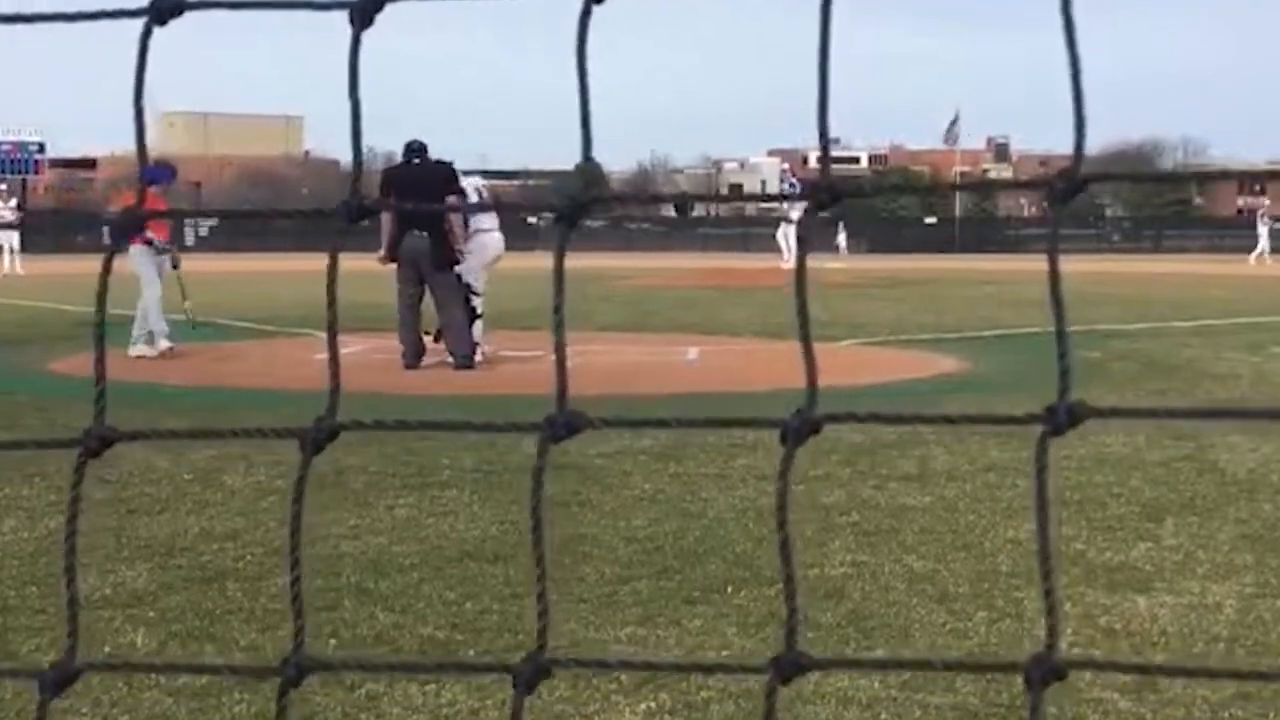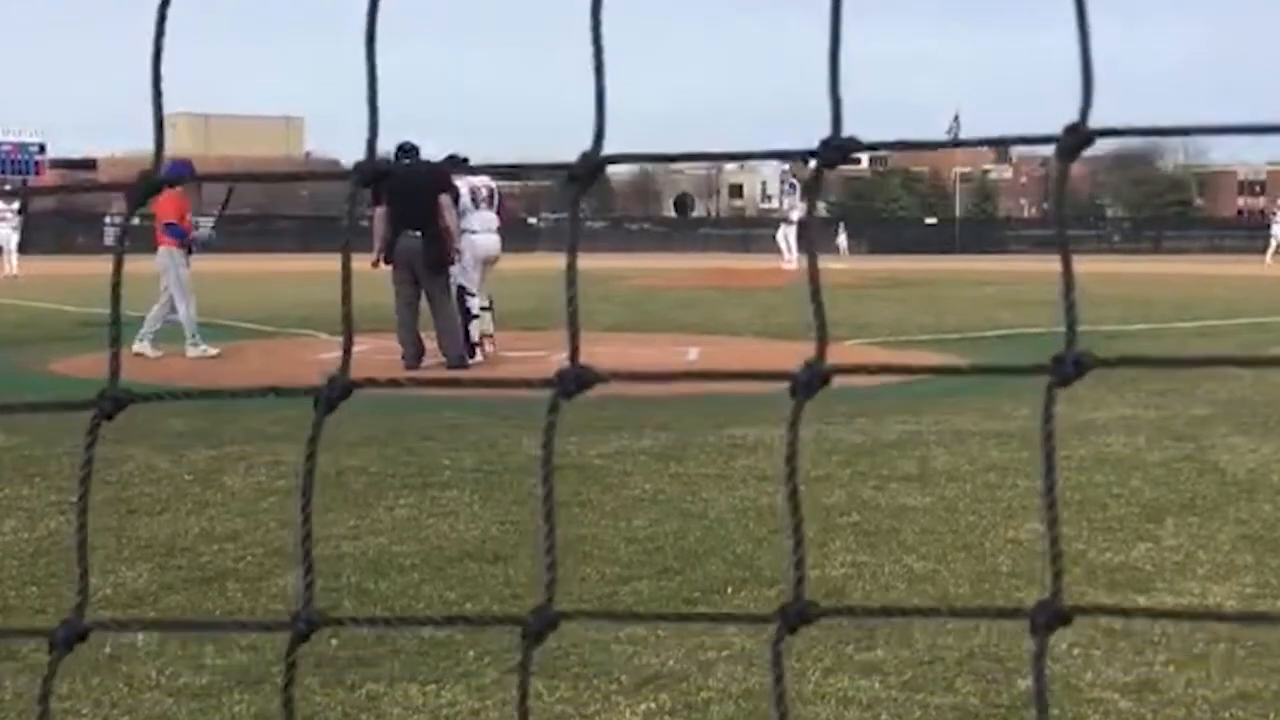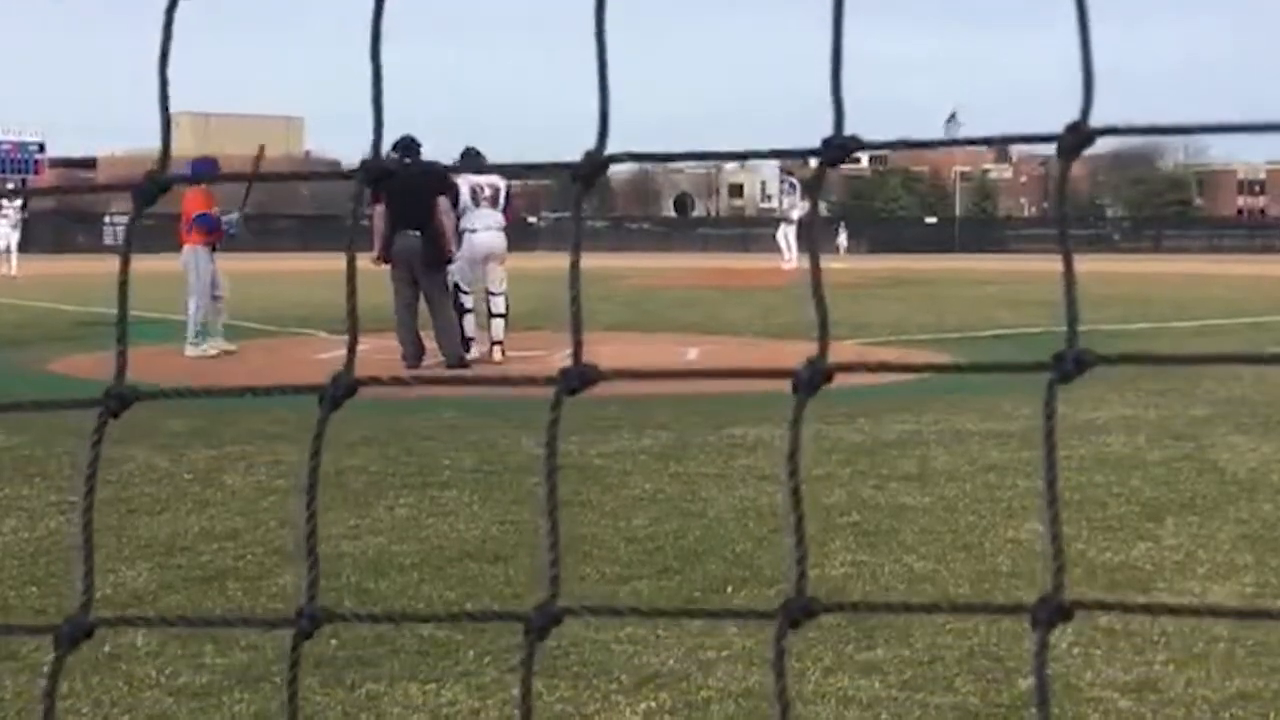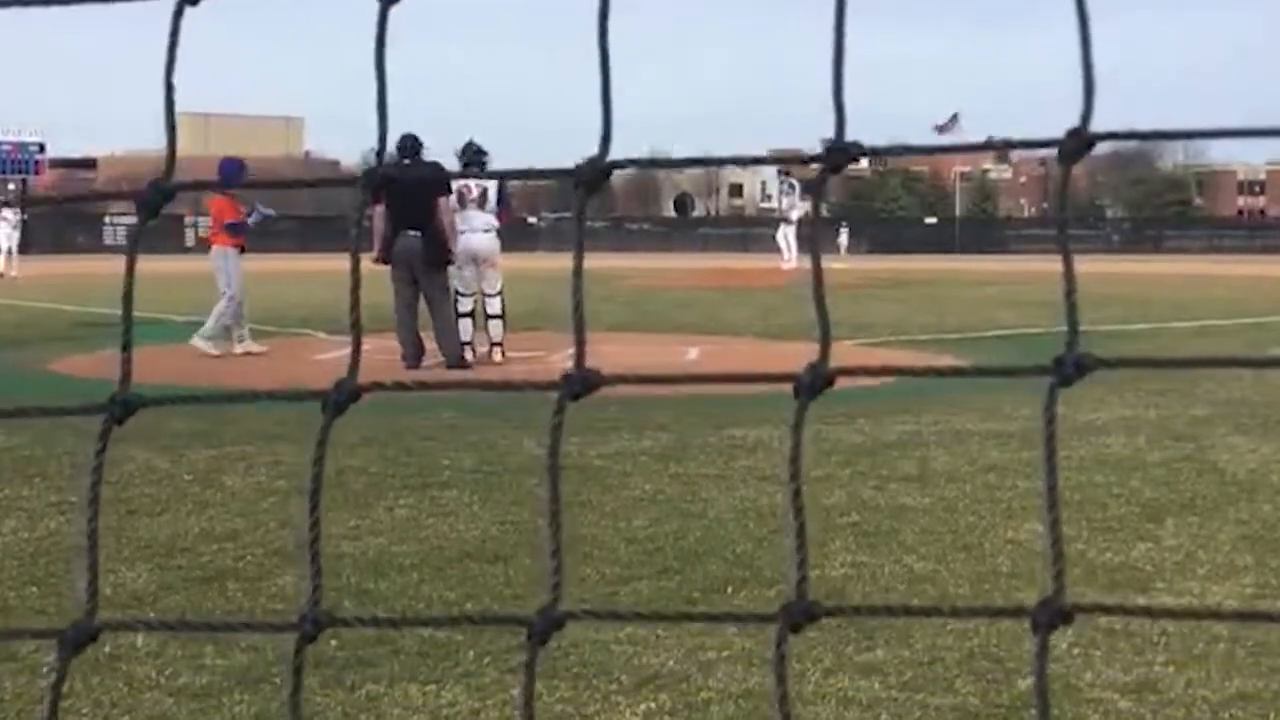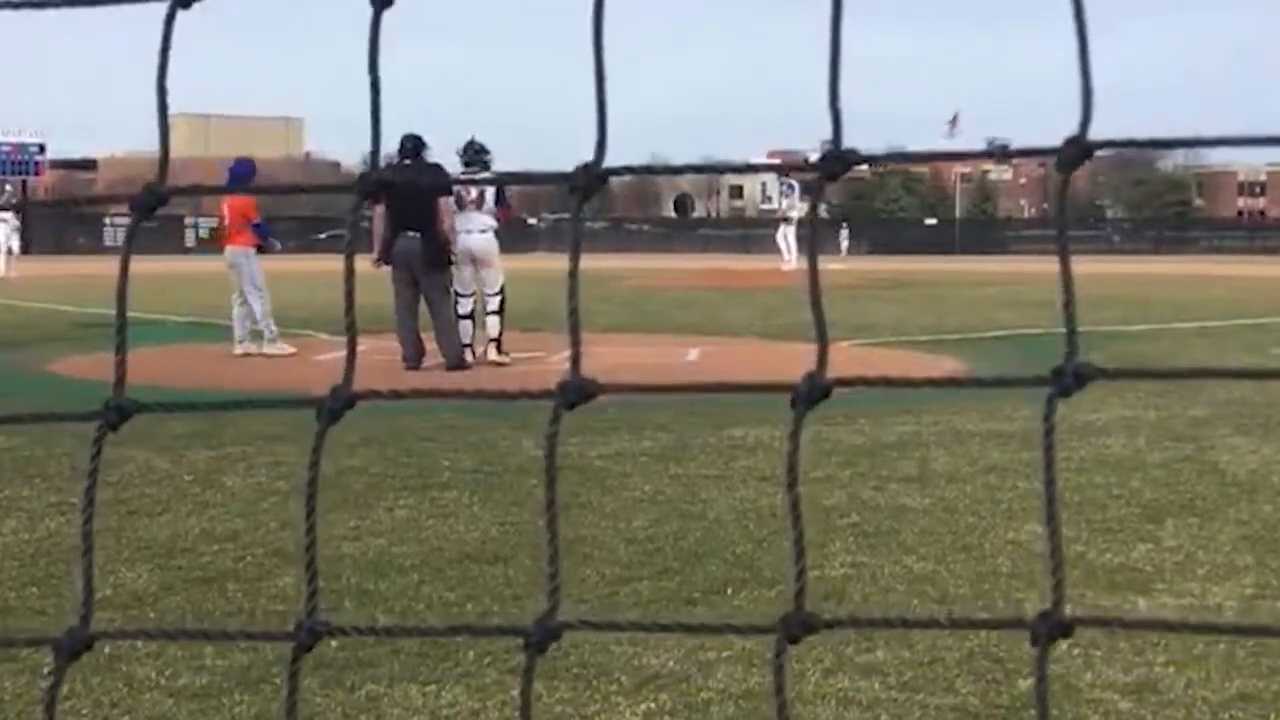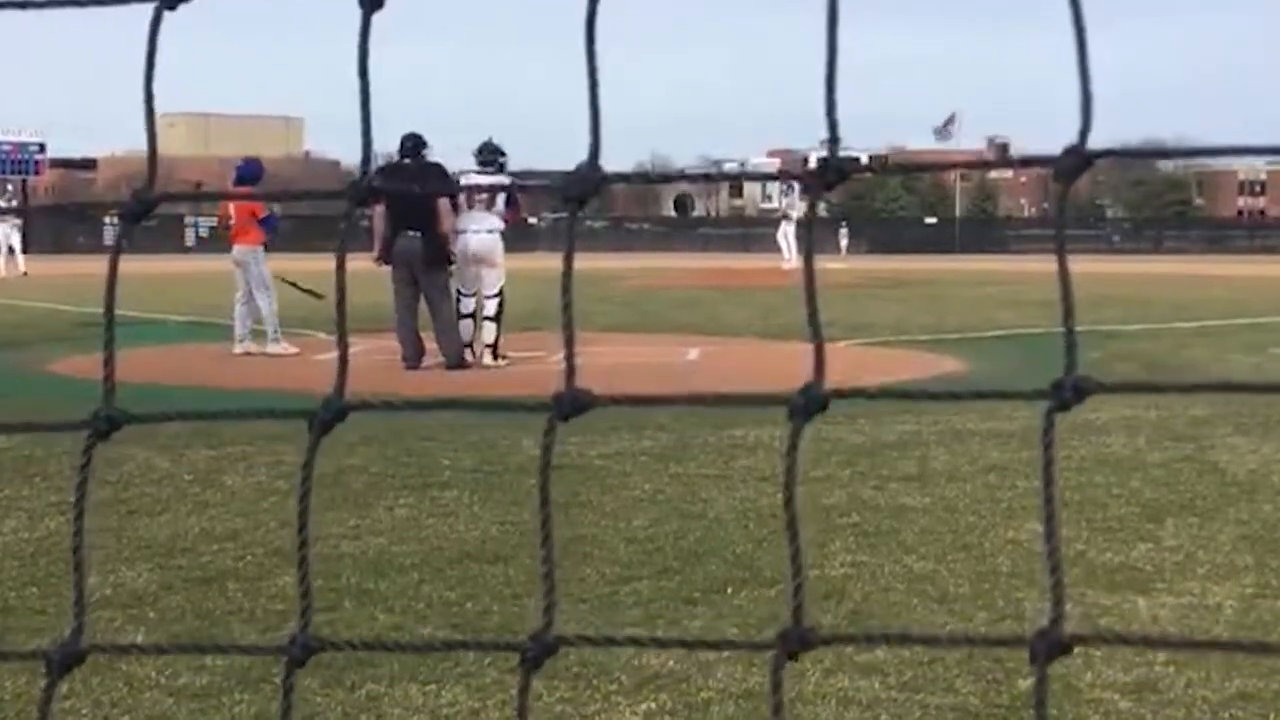
dt=0.4s
person 1, frame 1
left shoulder: (391, 174)
right shoulder: (444, 170)
left elbow: (387, 212)
right elbow: (453, 208)
left wrist: (384, 247)
right wrist: (459, 242)
left hip: (405, 243)
right hip: (434, 243)
left knee: (408, 303)
right knee: (450, 301)
left ankle: (412, 355)
right ankle: (463, 355)
person 1, frame 2
left shoulder: (385, 176)
right shoulder: (435, 171)
left elbow: (380, 215)
right elbow: (446, 207)
left wrist: (377, 250)
right wrist: (456, 241)
left hip: (400, 244)
right hip: (429, 243)
left knee: (405, 304)
right knee: (442, 302)
left ankle: (411, 356)
right ankle: (455, 356)
person 1, frame 3
left shoulder: (385, 174)
right shoulder: (435, 171)
left elbow: (379, 213)
right elbow: (444, 209)
left wrist: (377, 247)
right wrist: (452, 244)
left hip: (398, 243)
right hip: (427, 243)
left knee: (404, 304)
right knee: (440, 302)
left ankle: (412, 356)
right ankle: (454, 355)
person 1, frame 4
left shoulder: (384, 175)
right shoulder: (435, 171)
left elbow: (379, 213)
right elbow: (444, 209)
left wrist: (377, 248)
right wrist: (451, 243)
left hip: (398, 244)
right hip: (427, 243)
left knee: (404, 304)
right knee: (440, 302)
left ankle: (411, 356)
right ankle: (453, 356)
person 1, frame 5
left shoulder: (386, 175)
right shoulder: (435, 172)
left elbow: (379, 214)
right elbow: (444, 209)
left wrist: (377, 249)
right wrist: (451, 243)
left hip: (398, 244)
right hip: (428, 244)
left knee: (405, 305)
right knee: (440, 303)
left ankle: (411, 357)
right ankle: (453, 357)
person 1, frame 6
left shoulder: (385, 174)
right shoulder: (435, 171)
left elbow: (379, 213)
right elbow: (444, 208)
left wrist: (378, 247)
right wrist: (451, 243)
left hip: (398, 244)
right hip: (428, 244)
left knee: (405, 304)
right knee: (441, 302)
left ankle: (411, 357)
right ankle: (453, 356)
person 2, frame 1
right shoulder: (477, 182)
left hip: (480, 240)
right hip: (496, 238)
left knee: (471, 293)
right knee: (469, 288)
left ankle: (473, 348)
right ankle: (475, 342)
person 2, frame 2
left shoulder: (455, 184)
right shoulder: (489, 182)
right elbow: (498, 213)
left hip: (471, 240)
right hip: (494, 239)
left knee: (467, 293)
right knee: (480, 289)
left ankle: (473, 350)
right ankle: (487, 339)
person 2, frame 3
left shoulder: (459, 182)
right shoulder: (500, 181)
right elbow: (506, 214)
left hip: (472, 238)
right hip: (497, 238)
left knee: (462, 290)
right knee: (497, 293)
left ankle: (470, 344)
right ankle: (497, 347)
person 2, frame 4
left shoulder: (452, 183)
right shoulder: (494, 182)
right elbow: (502, 215)
left hip: (462, 240)
right hip: (487, 238)
left knee: (464, 296)
right knee: (493, 294)
left ankle: (466, 349)
right ankle: (496, 349)
person 2, frame 5
right shoulder: (493, 181)
right elbow: (504, 214)
left hip: (460, 240)
right hip: (485, 239)
left knee: (463, 296)
right knee: (494, 293)
left ankle: (467, 350)
right ankle: (493, 347)
person 2, frame 6
left shoulder: (462, 181)
right shoulder: (504, 183)
right elbow: (513, 215)
left hip: (465, 239)
right hip: (491, 240)
left knee: (466, 295)
right knee: (492, 296)
left ankle: (467, 350)
right ankle: (489, 352)
person 3, frame 1
left shoulder: (163, 200)
right shoulder: (138, 197)
left wrist: (171, 249)
right wrist: (150, 236)
left hip: (159, 253)
right hip: (141, 251)
left knee: (151, 295)
right knee: (153, 292)
left ankle: (138, 343)
right ankle: (160, 339)
person 3, frame 2
left shoulder: (180, 198)
right shoulder: (169, 199)
right elbow: (172, 230)
left wrist: (199, 235)
right wrist: (197, 235)
left hip: (178, 254)
right hip: (172, 253)
left knee: (167, 300)
right knee: (185, 299)
left ankle: (143, 341)
right ankle: (194, 345)
person 3, frame 3
left shoulder: (207, 195)
right shoulder: (194, 196)
left elbow: (213, 225)
right elbow: (204, 223)
left wrist: (228, 225)
right wrist: (226, 219)
left hip: (207, 251)
right hip: (196, 251)
left knee: (218, 294)
right knee: (199, 298)
left ankle: (215, 338)
right ankle: (194, 344)
person 3, frame 4
left shoulder: (231, 198)
right shoulder: (225, 200)
left elbow: (246, 214)
right elbow: (235, 229)
left wrist: (260, 213)
right wrist: (252, 220)
left hip: (229, 252)
right hip: (225, 251)
left knee: (237, 297)
right knee: (230, 297)
left ankle: (242, 341)
right ankle: (204, 336)
person 3, frame 5
left shoulder: (226, 199)
right shoulder: (247, 200)
right elbow: (258, 227)
left wrist: (264, 240)
right wrist: (271, 242)
left hip: (230, 250)
right hip: (244, 251)
left knee: (241, 298)
right knee: (259, 296)
left ankle: (242, 342)
right ankle: (271, 342)
person 3, frame 6
left shoulder: (230, 197)
right shoulder: (252, 197)
left elbow: (224, 222)
right elbow: (269, 223)
right wrist: (275, 213)
left hip: (237, 249)
right hip: (252, 250)
left knee: (243, 296)
right knee: (266, 295)
left ankle: (242, 342)
right ankle: (274, 342)
